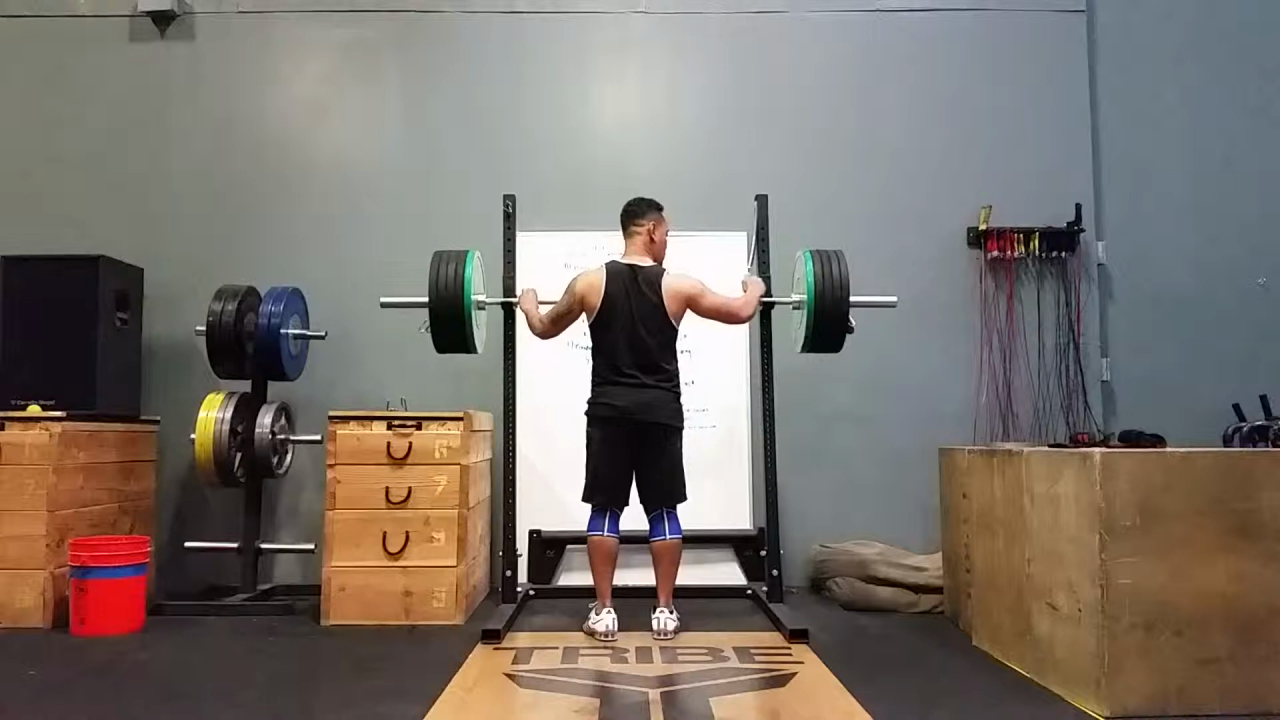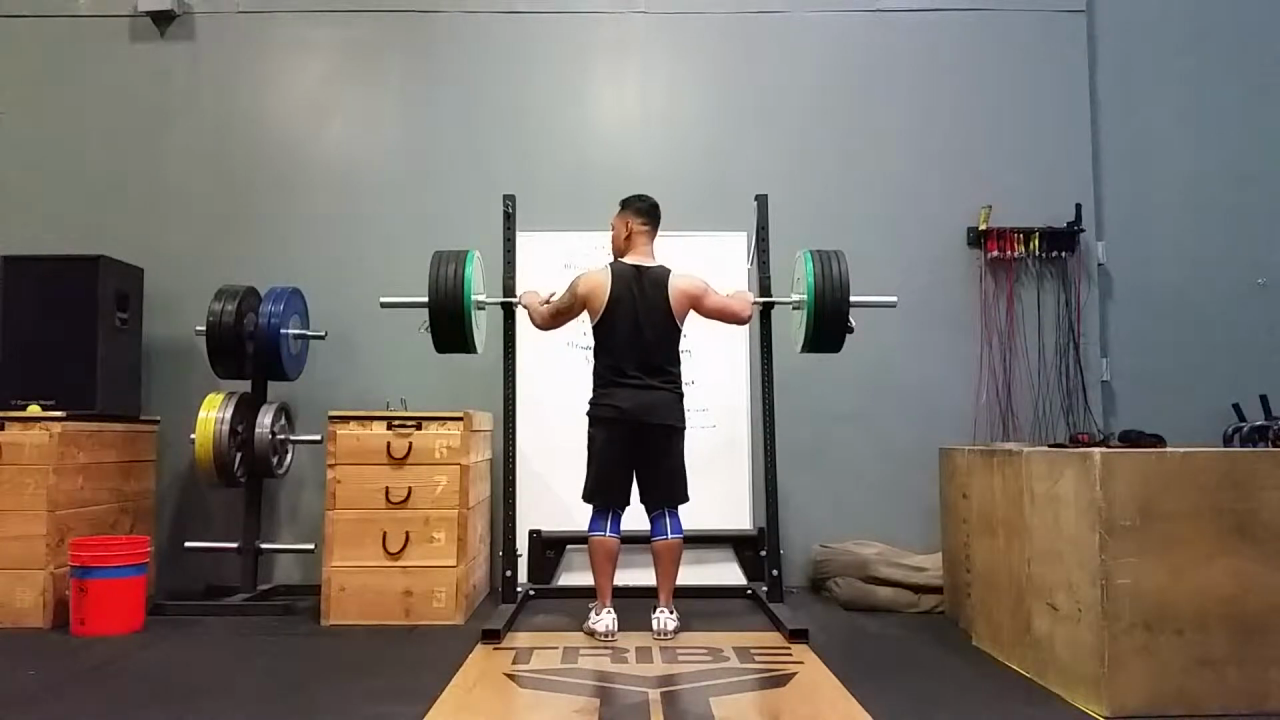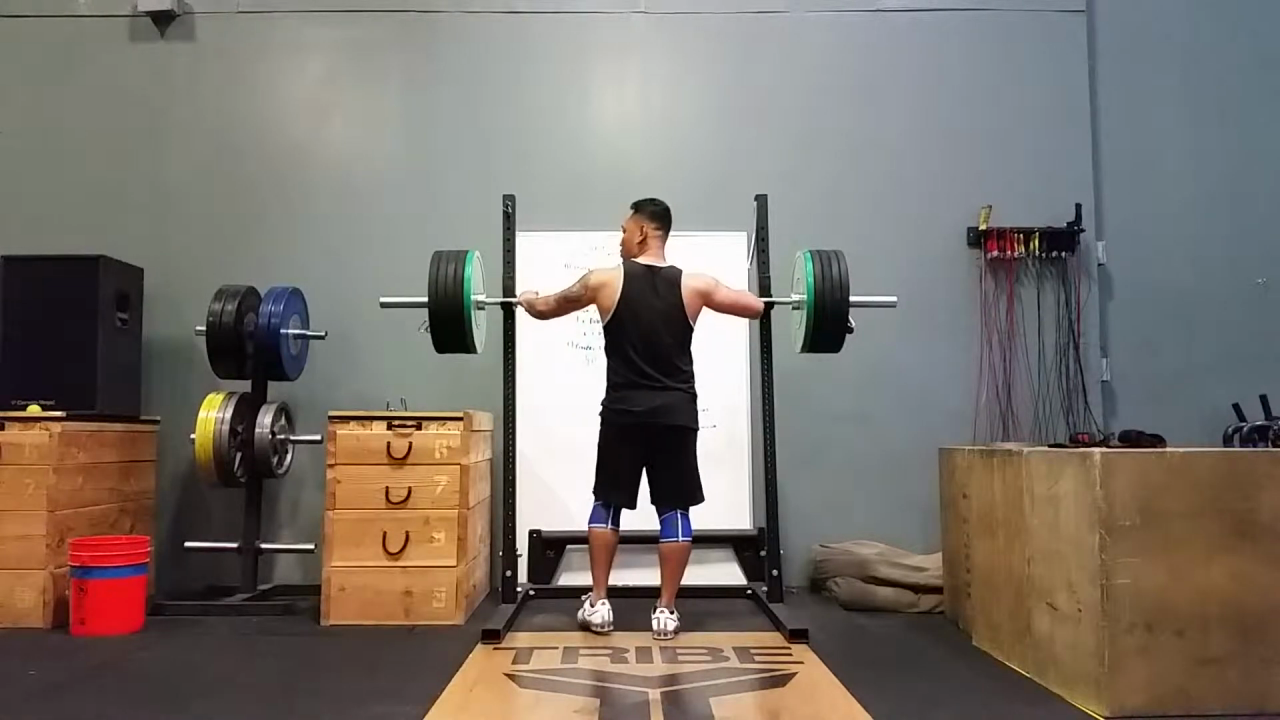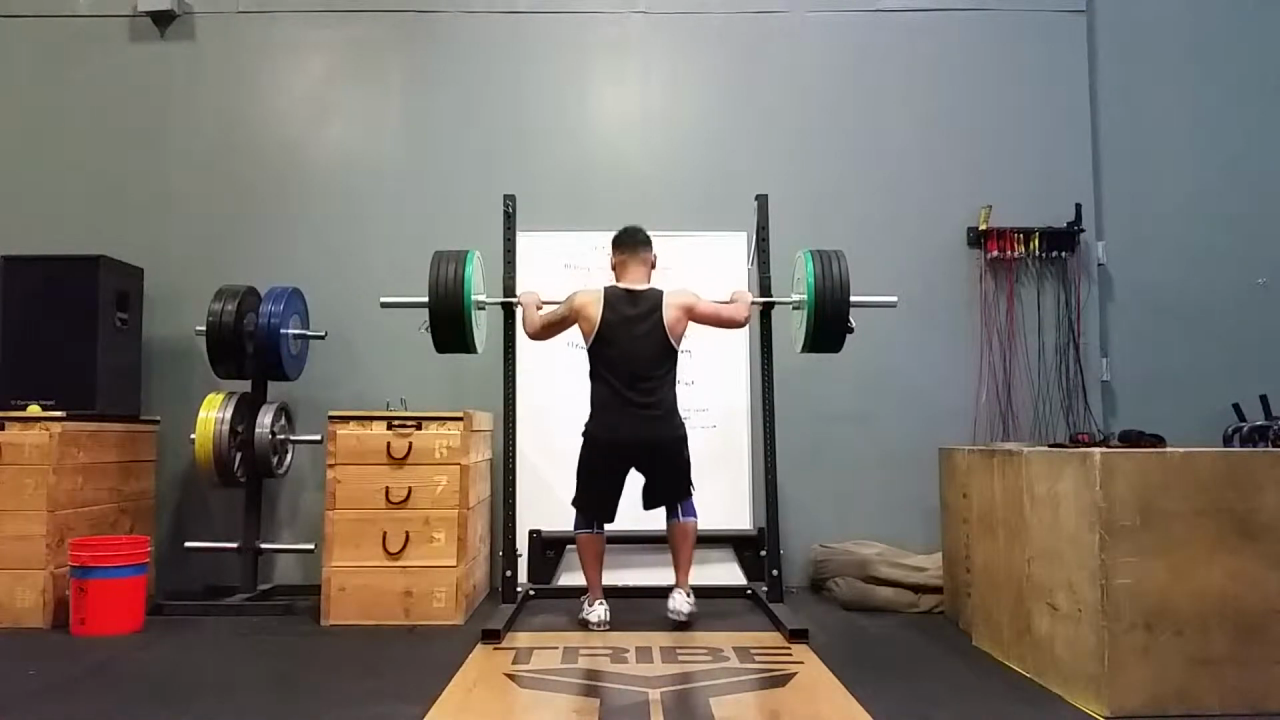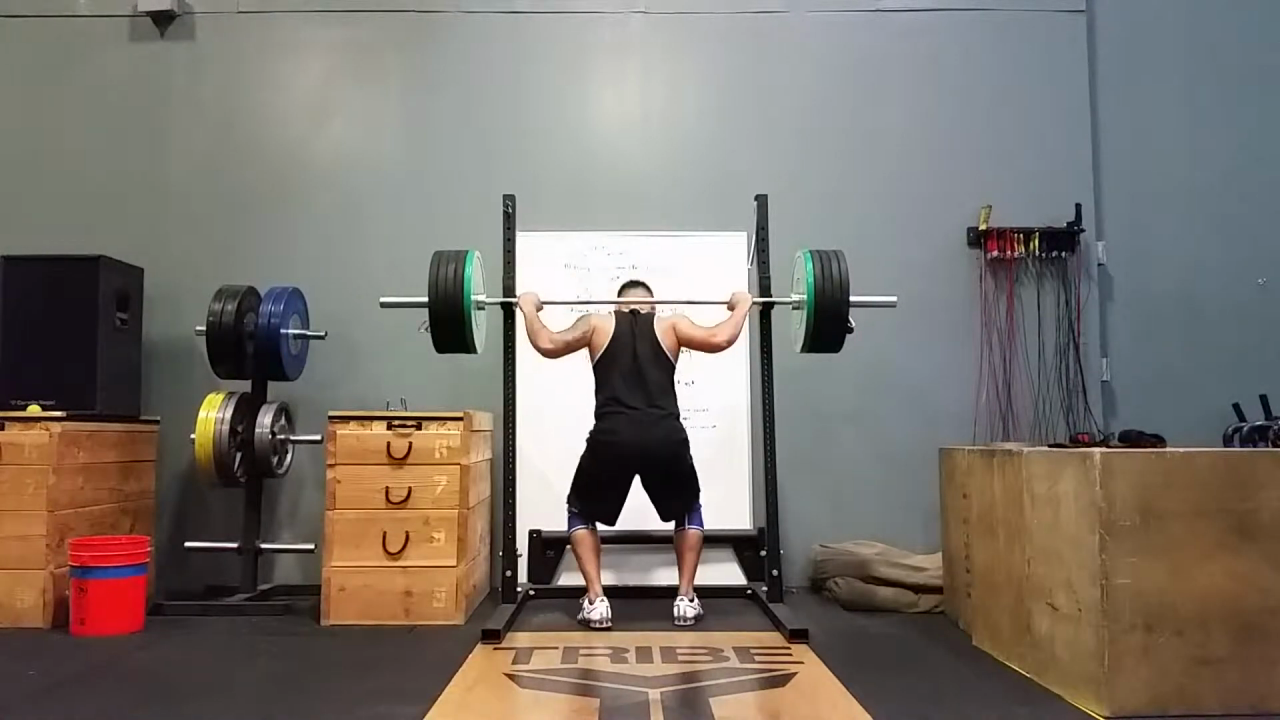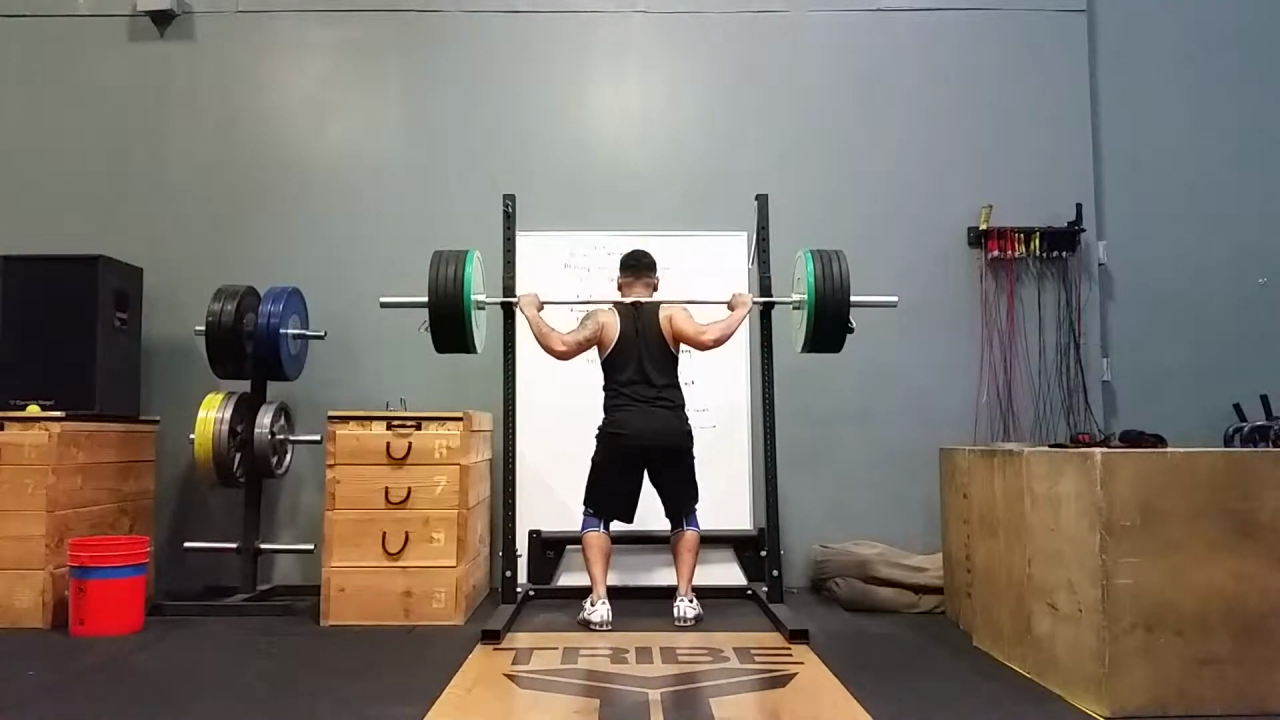
dt=0.7s
person 1, frame 1
left shoulder: (589, 282)
right shoulder: (678, 285)
left elbow: (544, 329)
right elbow: (741, 313)
left wrist: (527, 304)
right wrist: (754, 289)
left hip: (609, 411)
right hip: (660, 411)
left knee: (604, 510)
right knee: (663, 511)
left ankle: (603, 611)
right ankle: (664, 611)
person 1, frame 2
left shoulder: (593, 283)
right shoulder: (682, 285)
left elbow: (545, 320)
right elbow: (741, 314)
left wrist: (530, 301)
right wrist: (745, 298)
left hip: (611, 412)
right hip: (663, 412)
left knee: (606, 510)
right knee: (664, 511)
left ankle: (603, 612)
right ankle: (665, 611)
person 1, frame 3
left shoulder: (605, 281)
right shoulder: (694, 285)
left elbow: (547, 308)
right elbow: (754, 307)
left wrist: (527, 300)
right wrist: (749, 297)
left hip: (623, 413)
right hip: (677, 413)
left knee: (607, 504)
right knee: (674, 511)
left ankle: (597, 603)
right ankle: (665, 611)
person 1, frame 4
left shoulder: (587, 303)
right shoulder: (677, 303)
left elbow: (535, 330)
right elbow: (739, 317)
left wrist: (529, 304)
right wrist: (743, 299)
left hip: (606, 433)
right hip: (663, 432)
left knee: (590, 514)
right knee: (679, 505)
left ankle: (595, 603)
right ankle: (681, 594)
person 1, frame 5
left shoulder: (597, 322)
right shoulder: (670, 323)
left elbow: (548, 345)
right elbow: (718, 340)
left wrist: (529, 311)
right wrist: (741, 309)
left hip: (611, 438)
right hip: (665, 438)
left knee: (581, 513)
right knee: (687, 512)
left ankle: (595, 600)
right ankle: (686, 599)
person 1, frame 6
left shoulder: (603, 319)
right shoulder: (672, 315)
left elbow: (560, 347)
right elbow: (708, 339)
left wrist: (531, 312)
right wrist: (741, 310)
left hip: (620, 431)
right hip: (671, 430)
left knee: (597, 516)
right knee: (683, 514)
left ankle: (599, 602)
right ankle: (685, 600)
